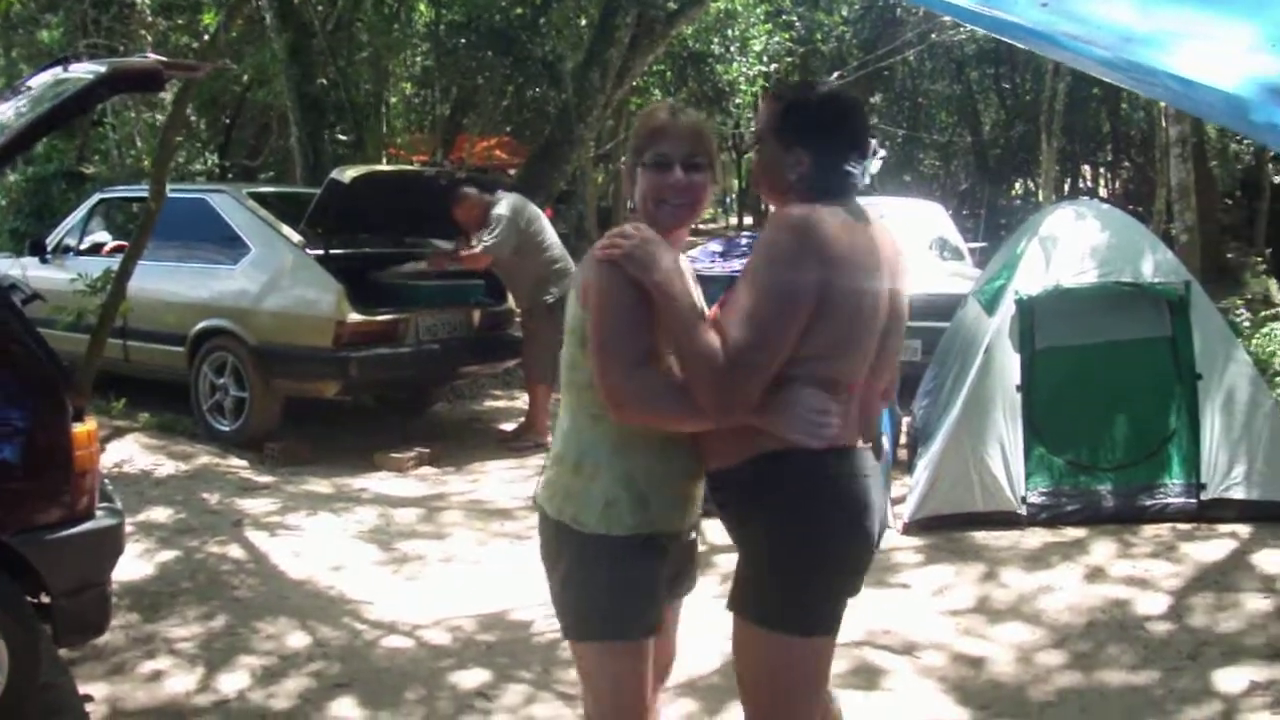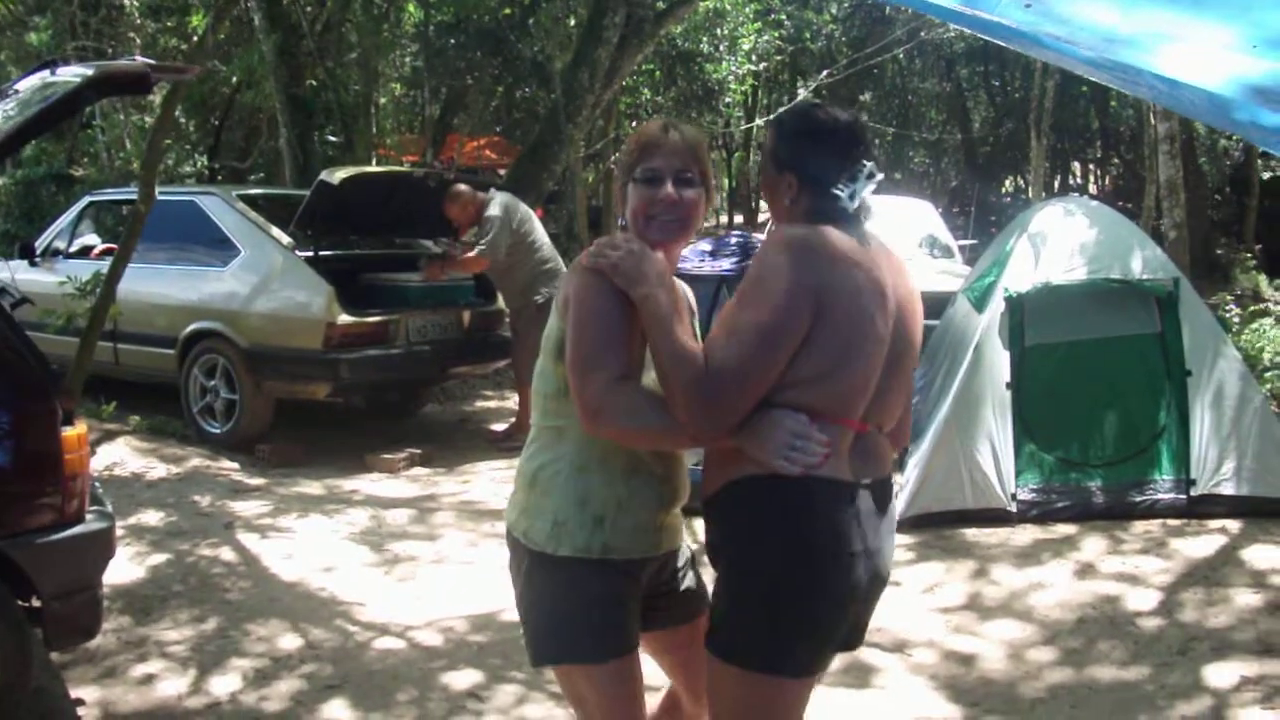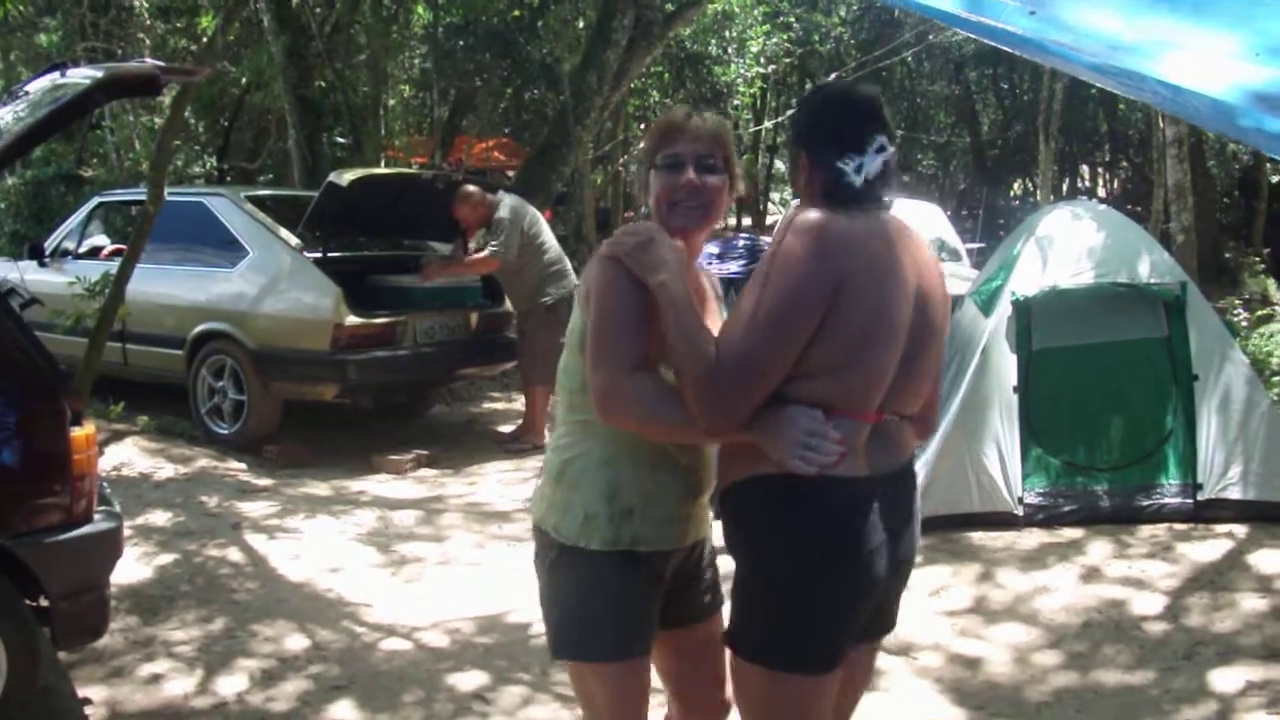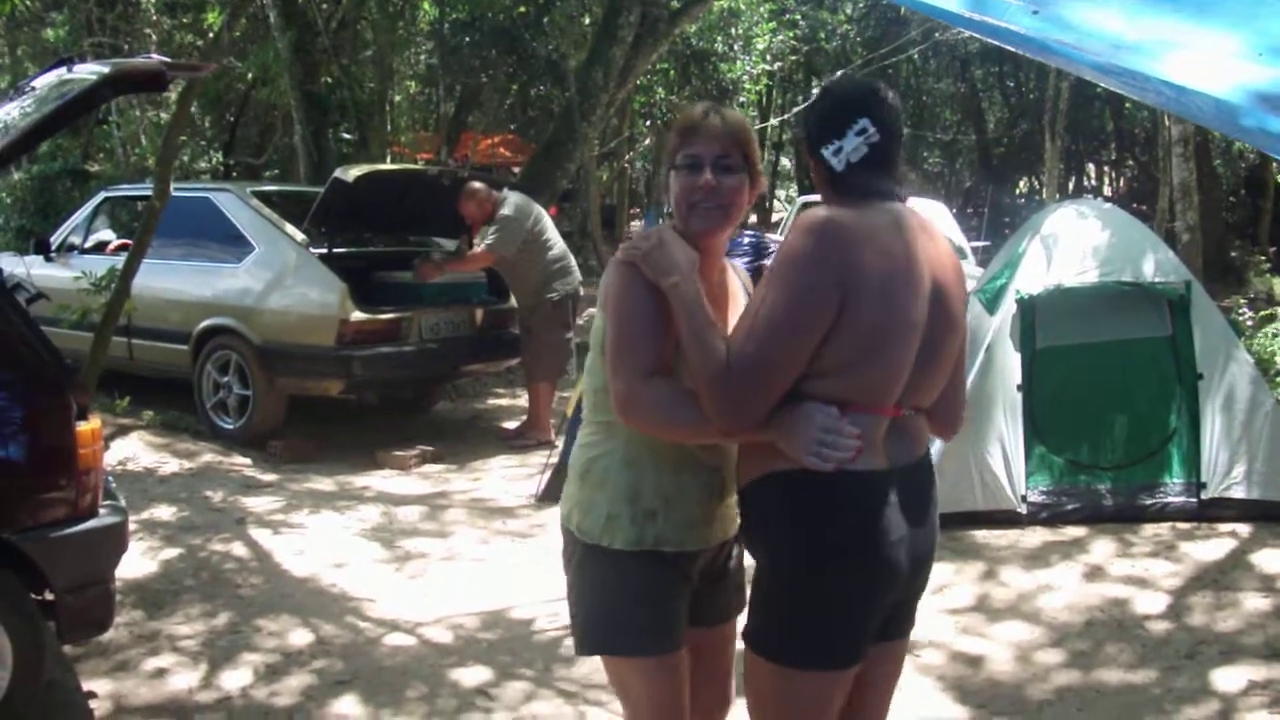
dt=0.2s
person 1, frame 1
left shoulder: (798, 232)
right shoulder: (876, 241)
left elbow: (724, 389)
left wrist: (662, 278)
left hip: (801, 503)
right hip: (849, 487)
person 1, frame 2
left shoulder: (800, 251)
right shoulder: (893, 274)
left elbow: (707, 409)
left wrist: (651, 292)
left hip: (788, 536)
right hip: (862, 532)
person 1, frame 3
left shoulder: (816, 237)
right shoulder: (918, 254)
left elbow: (718, 404)
left wrist: (666, 279)
left hip: (806, 528)
right hip: (887, 520)
person 1, frame 4
left shoulder: (827, 236)
right shoulder: (937, 248)
left elbow: (733, 403)
left wrist: (680, 281)
left hip: (828, 528)
right hip: (907, 519)
person 2, frame 1
left shoulder: (672, 266)
right shoulder: (619, 260)
right elbow: (626, 392)
right wrist: (763, 410)
left hip: (662, 516)
right hip: (603, 522)
person 2, frame 2
left shoulder: (678, 295)
right shoulder: (602, 275)
right elbow: (604, 406)
right wrist: (744, 430)
left hip: (654, 539)
right hip: (571, 544)
person 2, frame 3
left shoulder: (705, 283)
right shoulder: (623, 265)
right elbow: (618, 396)
right wrist: (758, 426)
left hip: (682, 532)
right hip: (598, 536)
person 2, frame 4
left shoulder: (736, 279)
right shoulder: (642, 268)
right elbow: (638, 399)
right wrist: (775, 425)
left hip: (710, 531)
right hip: (626, 534)
person 3, frame 1
left shoulder: (503, 213)
right shoulder: (500, 210)
left elbow: (482, 258)
right elbow: (484, 253)
right wrist: (468, 251)
left hip: (552, 293)
right hip: (538, 295)
left knee: (543, 363)
right knee: (534, 362)
left ankle: (539, 430)
right ankle: (532, 422)
person 3, frame 2
left shoulder: (497, 213)
right shoulder: (491, 209)
left elbow: (480, 260)
right elbow: (479, 250)
left wrist: (444, 267)
right wrist: (454, 252)
left hip: (542, 294)
right hip: (526, 295)
left knee: (532, 363)
right knee: (523, 363)
left ankle: (530, 430)
right ankle: (522, 423)
person 3, frame 3
left shoulder: (508, 215)
right shoulder: (497, 214)
left elbow: (490, 261)
right elbow: (482, 253)
left wrist: (445, 268)
right wrist: (449, 263)
left hip: (550, 295)
right hip: (532, 297)
left knee: (541, 365)
right knee: (530, 364)
left ankle: (537, 433)
right ankle: (529, 424)
person 3, frame 4
left shoulder: (511, 213)
right shoulder: (501, 211)
left elbow: (483, 257)
right elbow: (483, 252)
left wrist: (439, 268)
left hip: (555, 291)
right hip: (535, 294)
left knee: (545, 361)
right knee: (533, 361)
left ankle: (543, 429)
right ankle: (533, 421)
